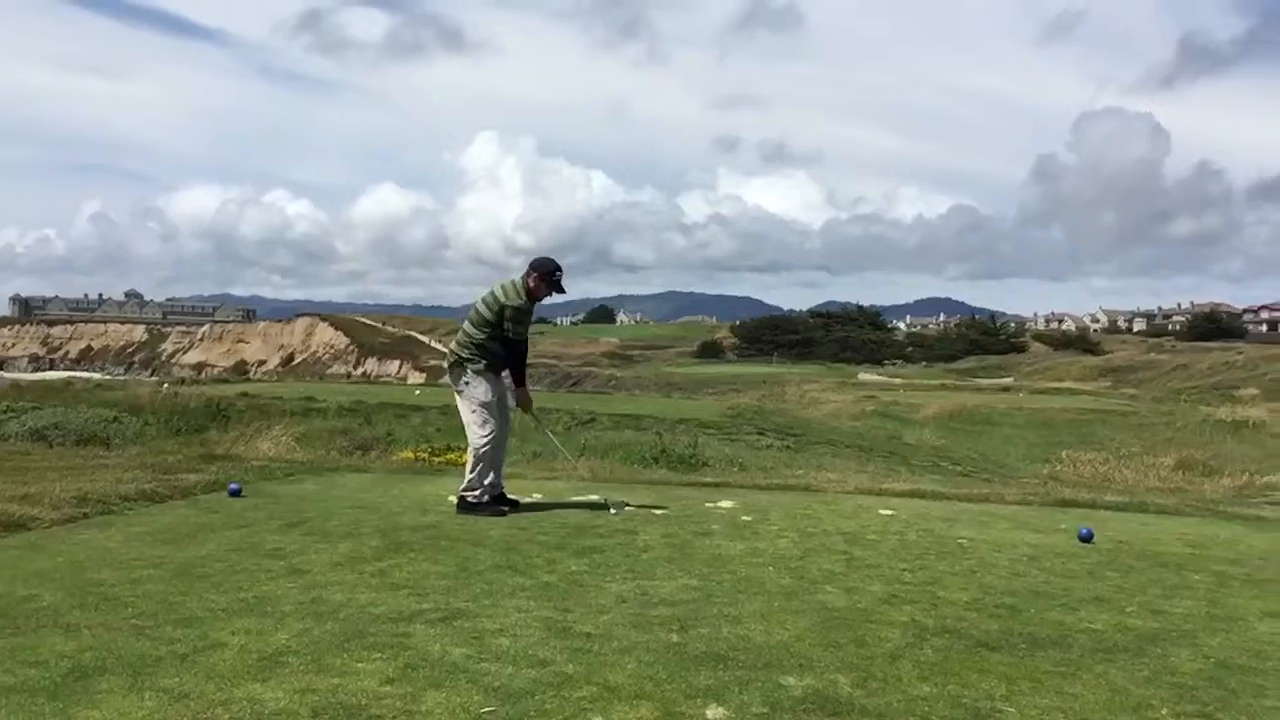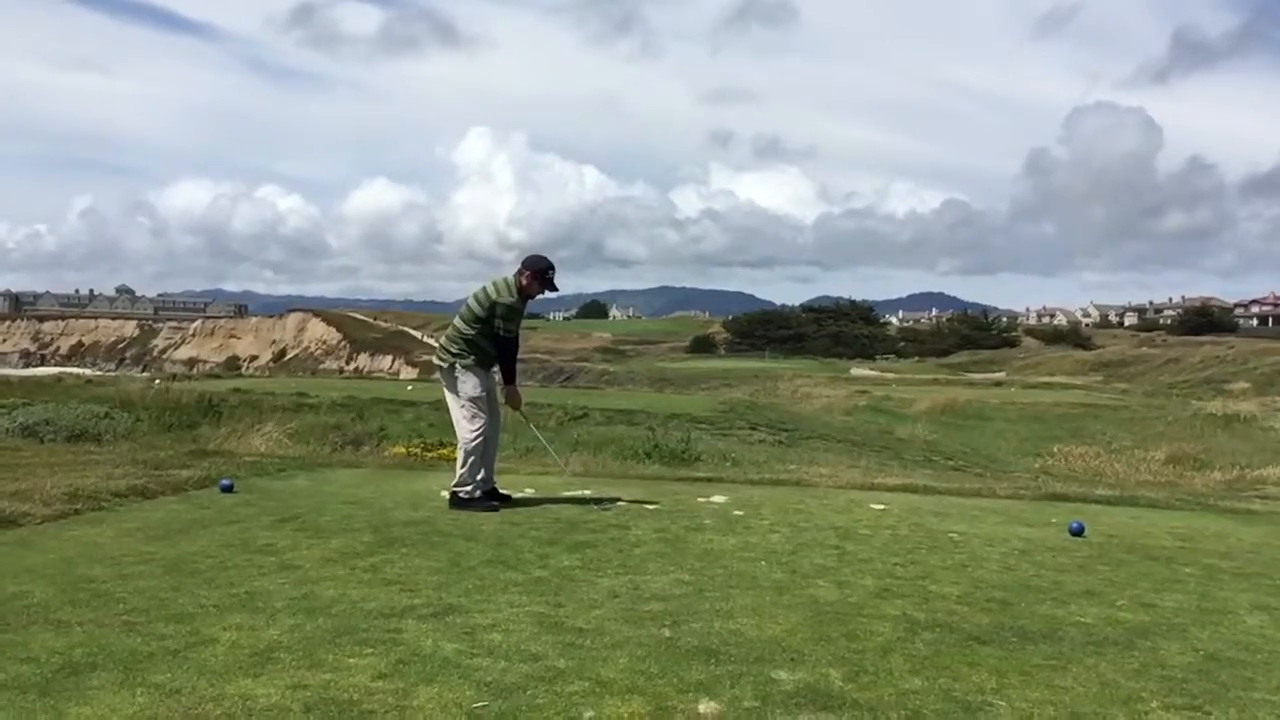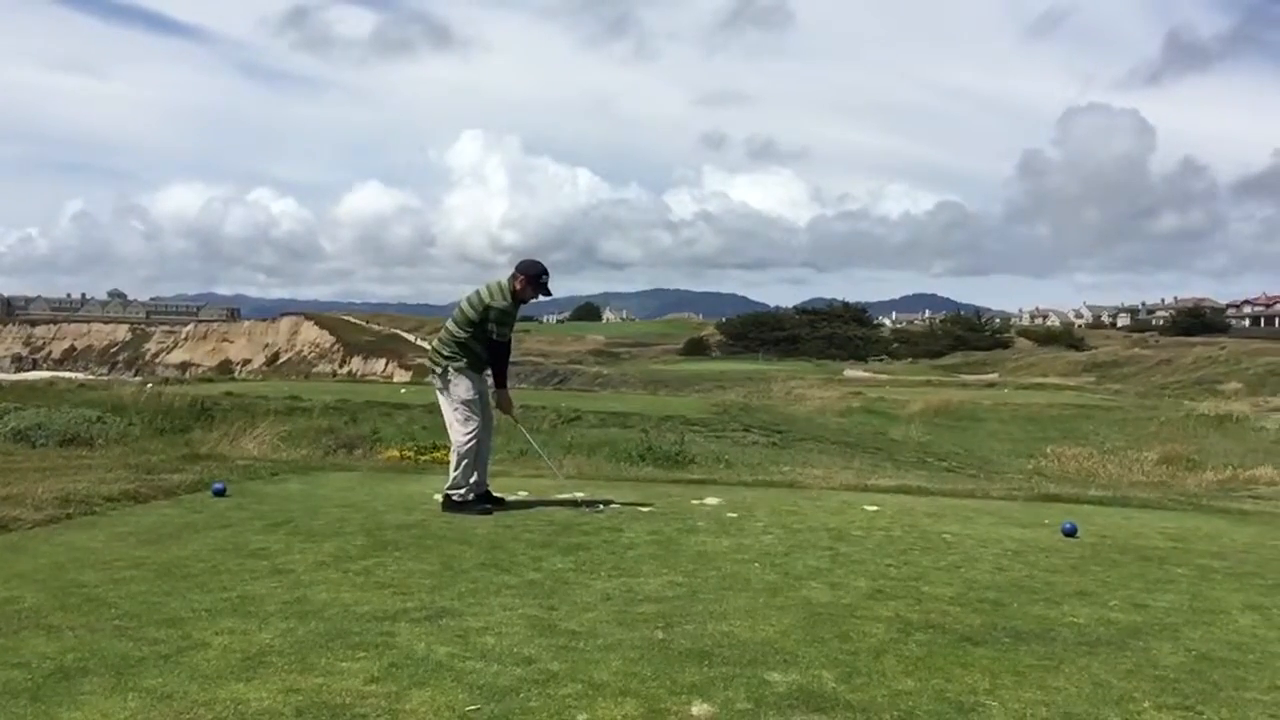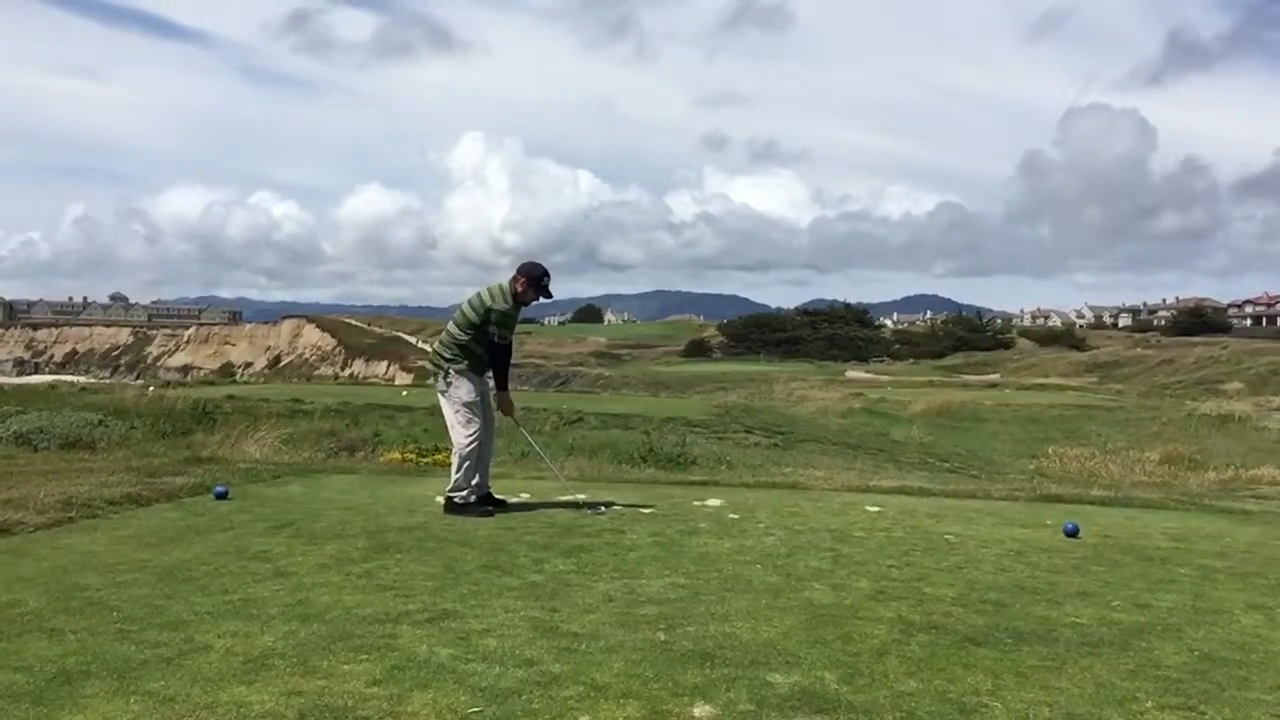
dt=0.5s
person 1, frame 1
left shoulder: (516, 293)
right shoulder: (516, 301)
left elbow: (515, 346)
right elbow: (514, 347)
left wrist: (518, 386)
right wrist: (521, 388)
left hip: (483, 366)
right hip: (471, 366)
left knee: (500, 429)
right knee: (485, 431)
left ankle: (491, 491)
right ankle: (470, 497)
person 1, frame 2
left shoulder: (509, 292)
right shoulder: (508, 299)
left elbow: (507, 343)
right elbow: (505, 345)
left wrist: (509, 384)
right wrist: (510, 386)
left hip: (474, 362)
right hip: (460, 361)
left knee: (490, 424)
right knee: (474, 426)
left ankle: (483, 486)
right ankle: (463, 493)
person 1, frame 3
left shoulder: (502, 295)
right shoulder: (501, 302)
left elbow: (499, 347)
right elbow: (497, 348)
left wrist: (500, 387)
right wrist: (501, 390)
left hip: (465, 364)
right hip: (453, 364)
left knee: (483, 426)
right knee: (468, 429)
left ankle: (476, 489)
right ankle: (456, 495)
person 1, frame 4
left shoulder: (502, 297)
right shoulder: (502, 305)
left elbow: (500, 349)
right elbow: (498, 351)
left wrist: (501, 390)
right wrist: (503, 392)
left hip: (467, 366)
right hip: (454, 366)
left knee: (485, 428)
right knee: (470, 430)
left ankle: (478, 491)
right ankle: (458, 497)
